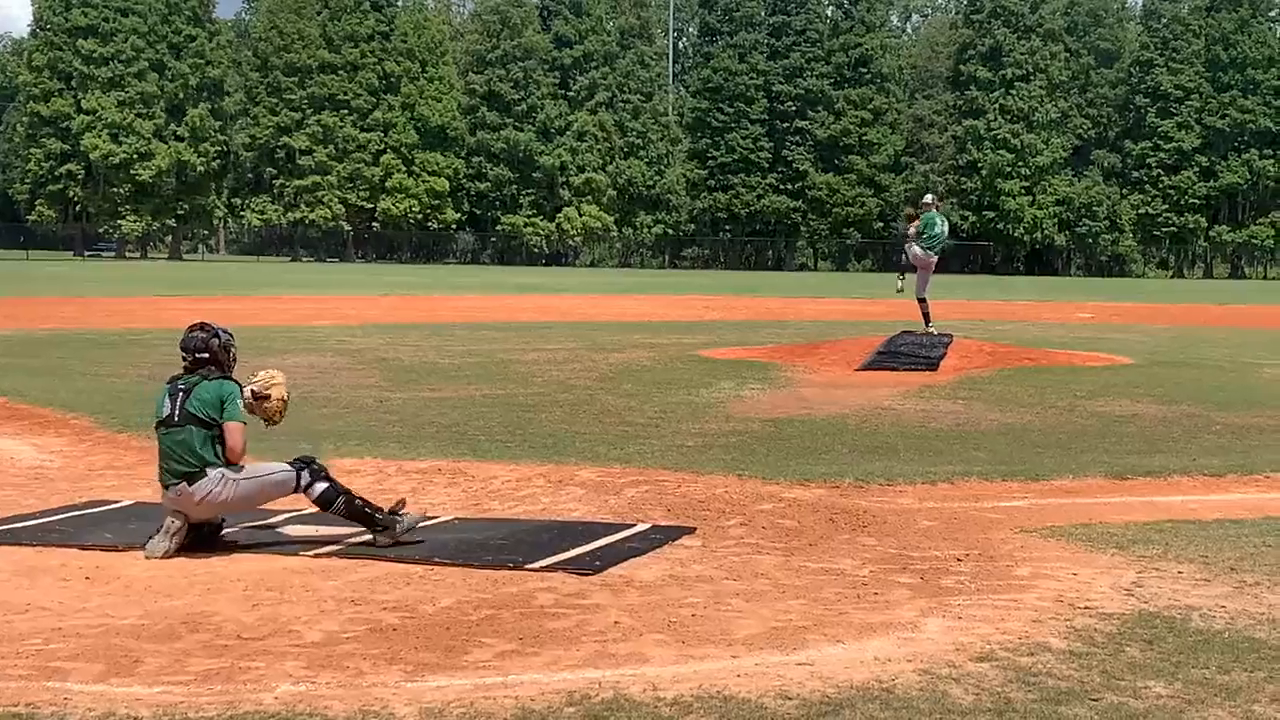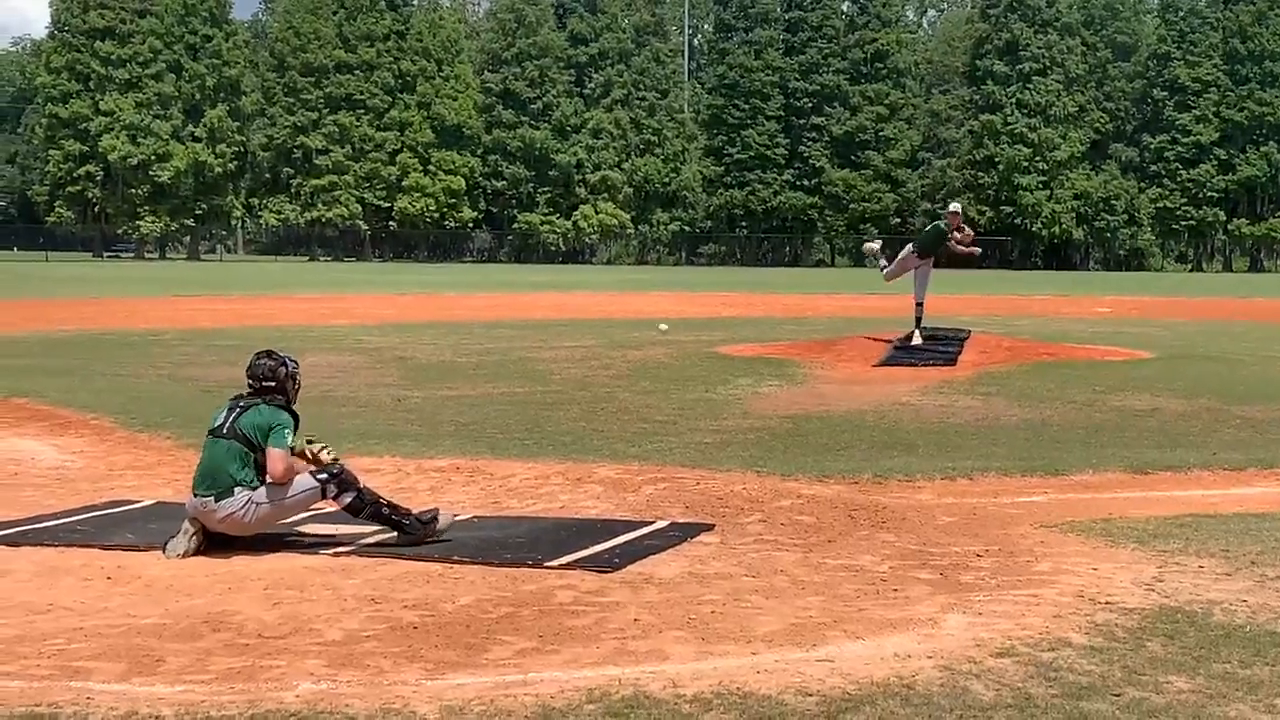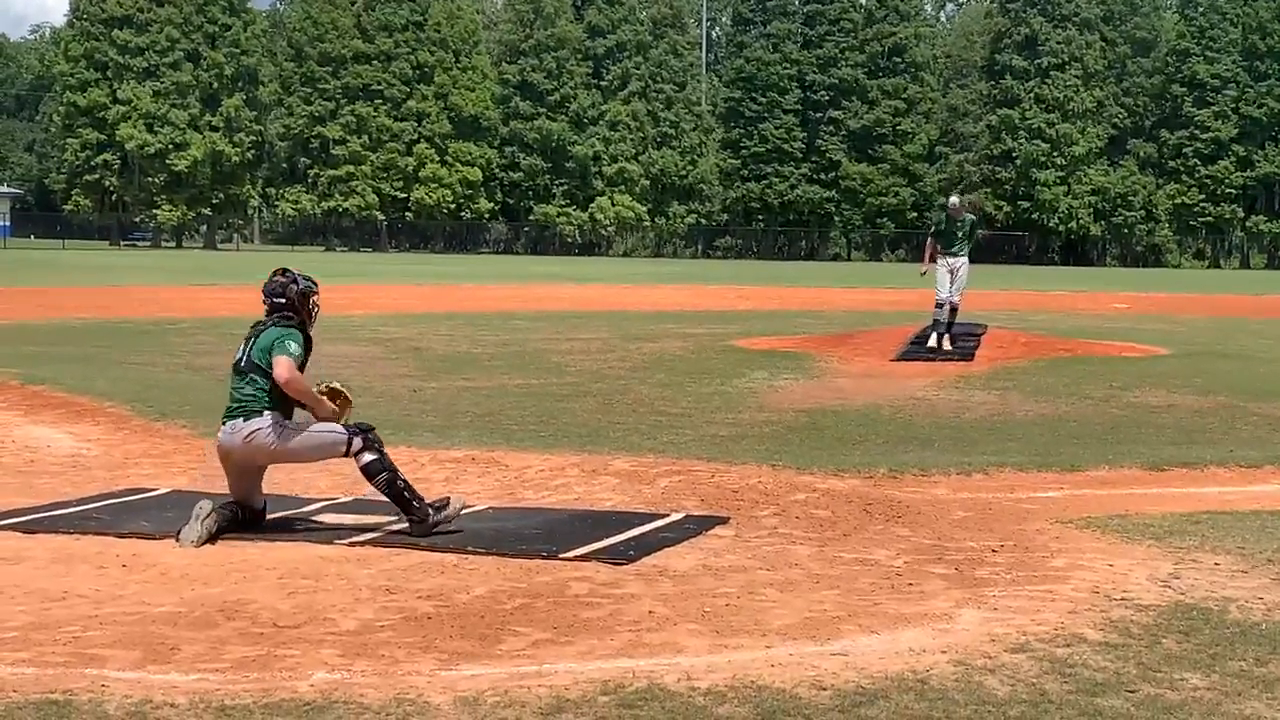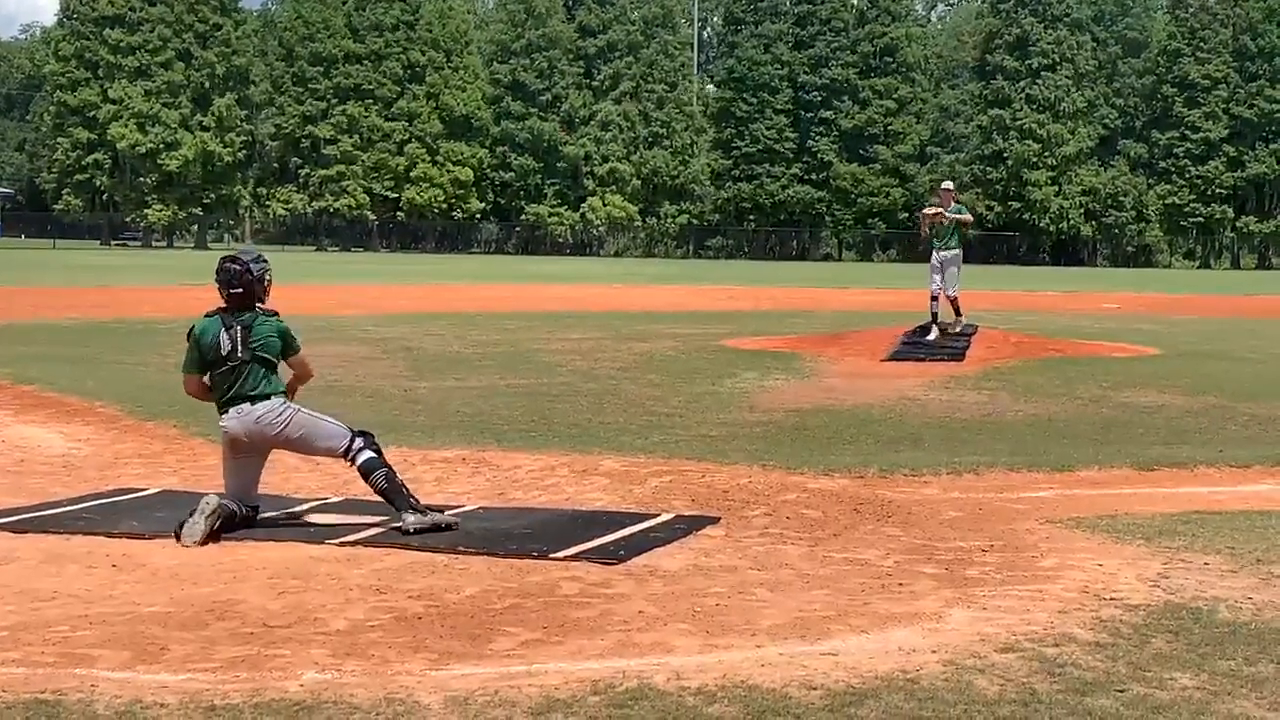
dt=1s
person 1, frame 1
left shoulder: (169, 390)
right shoulder: (223, 386)
right elbow: (235, 450)
left hip: (174, 498)
right hip: (210, 489)
left knee: (209, 525)
right knee: (305, 471)
left ankle: (180, 527)
right ankle: (382, 524)
person 1, frame 2
left shoulder: (233, 407)
right shoulder: (279, 416)
right elbow: (279, 472)
left wrist: (300, 452)
right wrist: (299, 467)
left hip: (201, 506)
right hip: (236, 510)
right knee: (334, 478)
left ankle: (200, 528)
right ankle: (410, 525)
person 1, frame 3
left shoulder: (258, 335)
right shoulder: (288, 333)
right elbow: (285, 376)
left wrist: (306, 401)
right wrist: (319, 404)
left hip: (228, 438)
right hip: (261, 430)
left knee: (251, 512)
right knee: (361, 438)
left ankle: (215, 518)
right ankle: (420, 514)
person 1, frame 4
left shoulder: (202, 329)
right shoulder: (272, 324)
left elbow: (192, 387)
right elbow: (305, 371)
right wrist: (291, 386)
left hip: (232, 425)
right hip: (274, 412)
left knee: (244, 508)
right knee: (359, 443)
left ankle: (217, 513)
right ankle: (411, 511)
